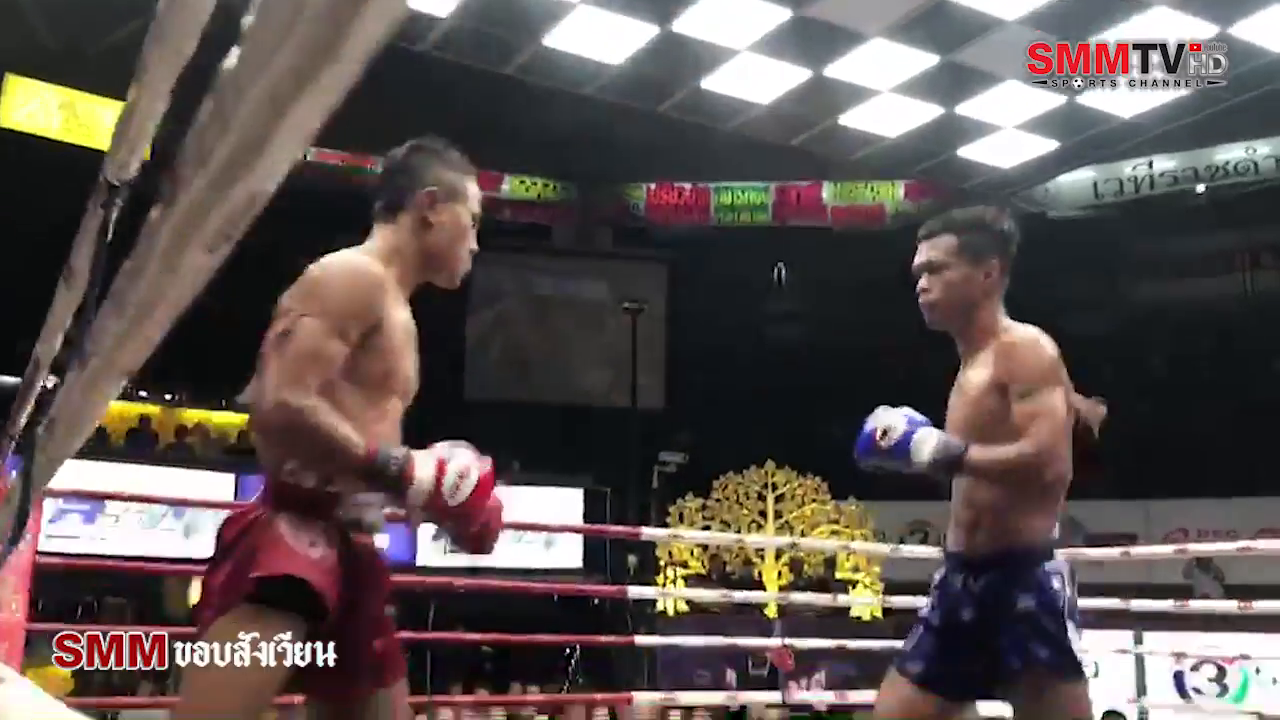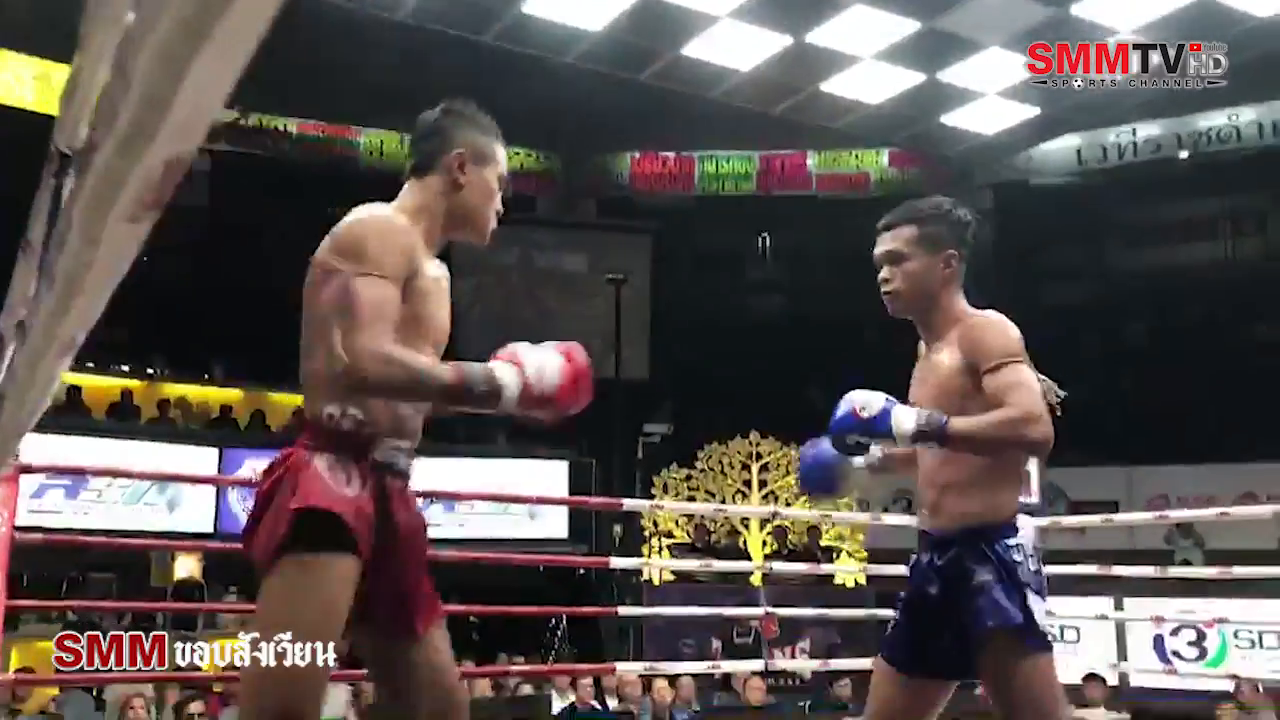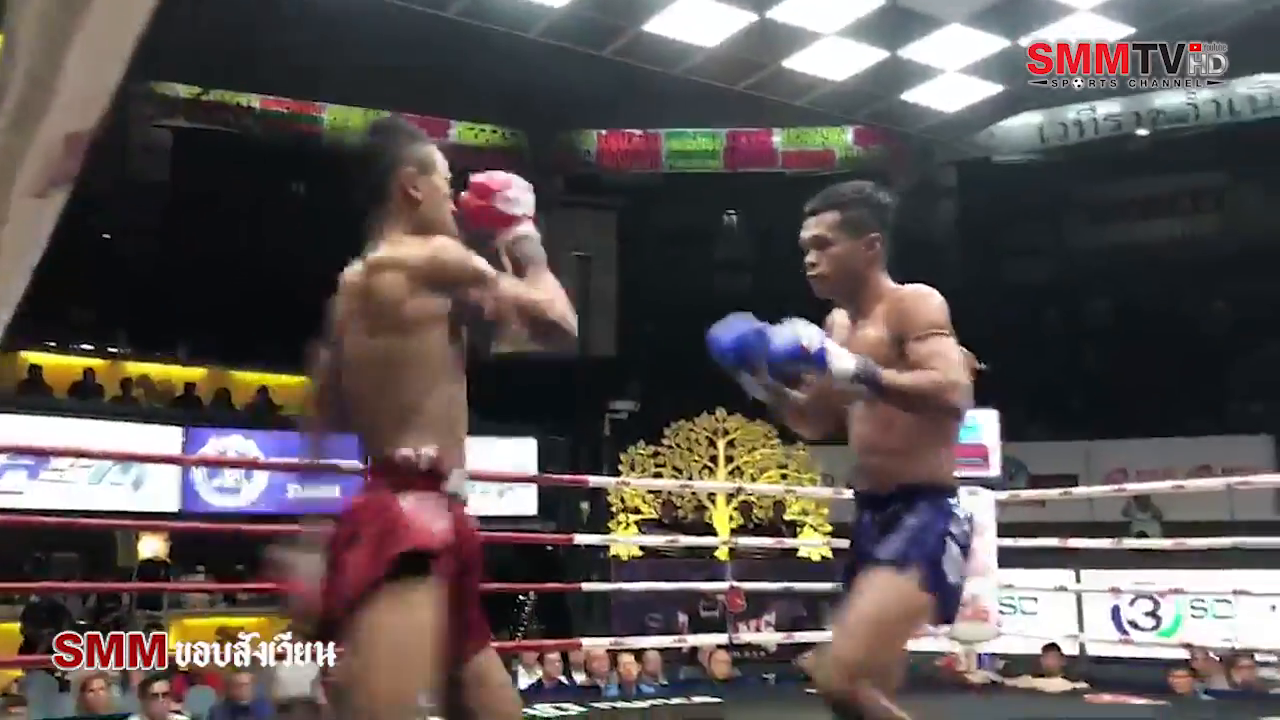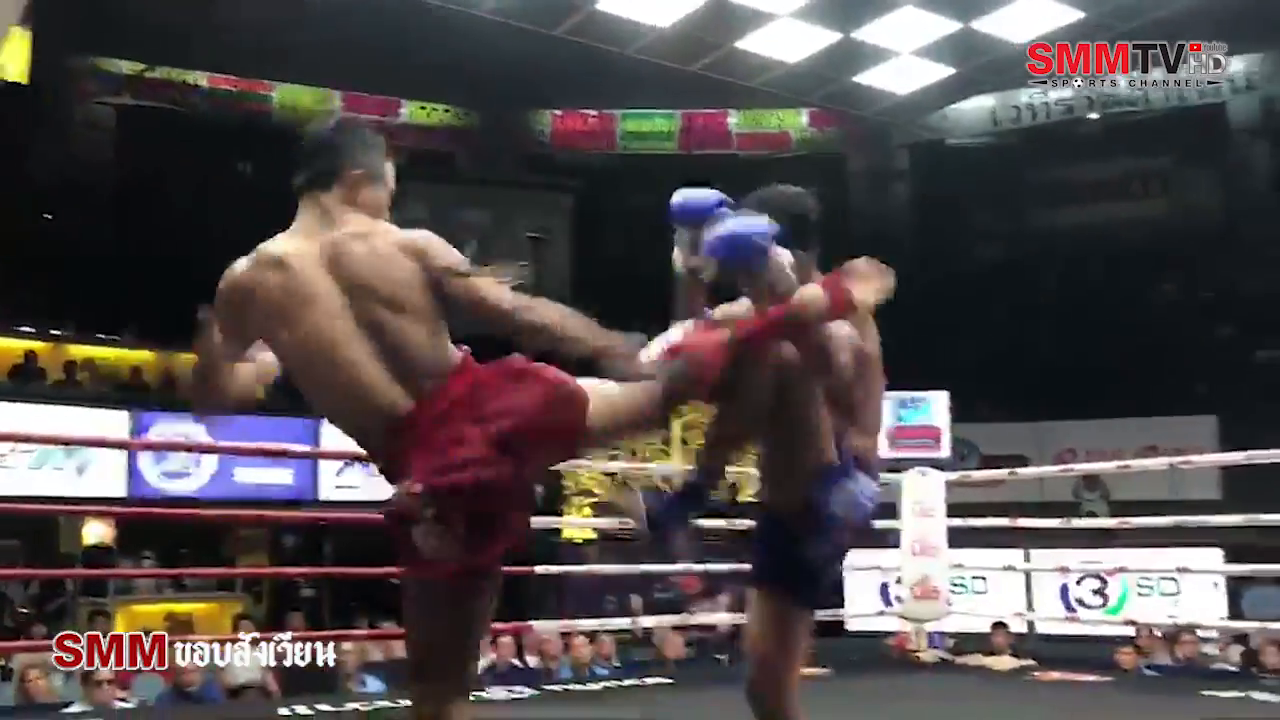
dt=0.2s
person 1, frame 1
left shoulder: (393, 310)
right shoulder: (352, 277)
right elbow: (279, 411)
left wrist: (433, 494)
right wrist: (404, 478)
left hip: (350, 560)
right hip: (292, 548)
person 1, frame 2
left shoulder: (427, 268)
right shoulder: (377, 228)
right elbow: (364, 366)
left wrist: (515, 387)
right wrist: (502, 384)
left hip: (385, 497)
right hip: (330, 489)
person 1, frame 3
left shoulder: (356, 284)
right shoulder: (429, 259)
left elbow: (330, 410)
right elbow: (554, 315)
right wrist: (522, 241)
left hip: (421, 523)
right hip: (407, 525)
person 1, frame 4
left shoulder: (245, 278)
right shoulder: (399, 245)
left elbow: (213, 394)
right elbow: (520, 314)
right wrist: (632, 355)
left hip: (430, 481)
right hip: (493, 420)
right knee: (664, 384)
right ankle: (814, 307)
person 2, frame 1
left shoulder: (1024, 349)
right shoulder: (974, 360)
left elbow: (1049, 467)
left wrist: (939, 451)
left hip: (1019, 590)
right hip: (961, 589)
person 2, frame 2
left shoulder: (985, 331)
right shoulder: (929, 347)
left elbow: (1035, 431)
left wrist: (916, 422)
right wrist: (861, 463)
left hip: (988, 564)
right hip: (933, 566)
person 2, frame 3
left shoulder: (913, 304)
right shoulder: (838, 325)
left elbow: (951, 396)
right elbow: (812, 423)
left wrist: (852, 370)
right wrist: (765, 380)
left hip: (921, 522)
right hip: (874, 523)
person 2, frame 4
right shoulder: (755, 308)
left elbow: (837, 374)
left wrist: (784, 290)
right wrist: (691, 267)
left hip: (833, 491)
right hip: (791, 504)
